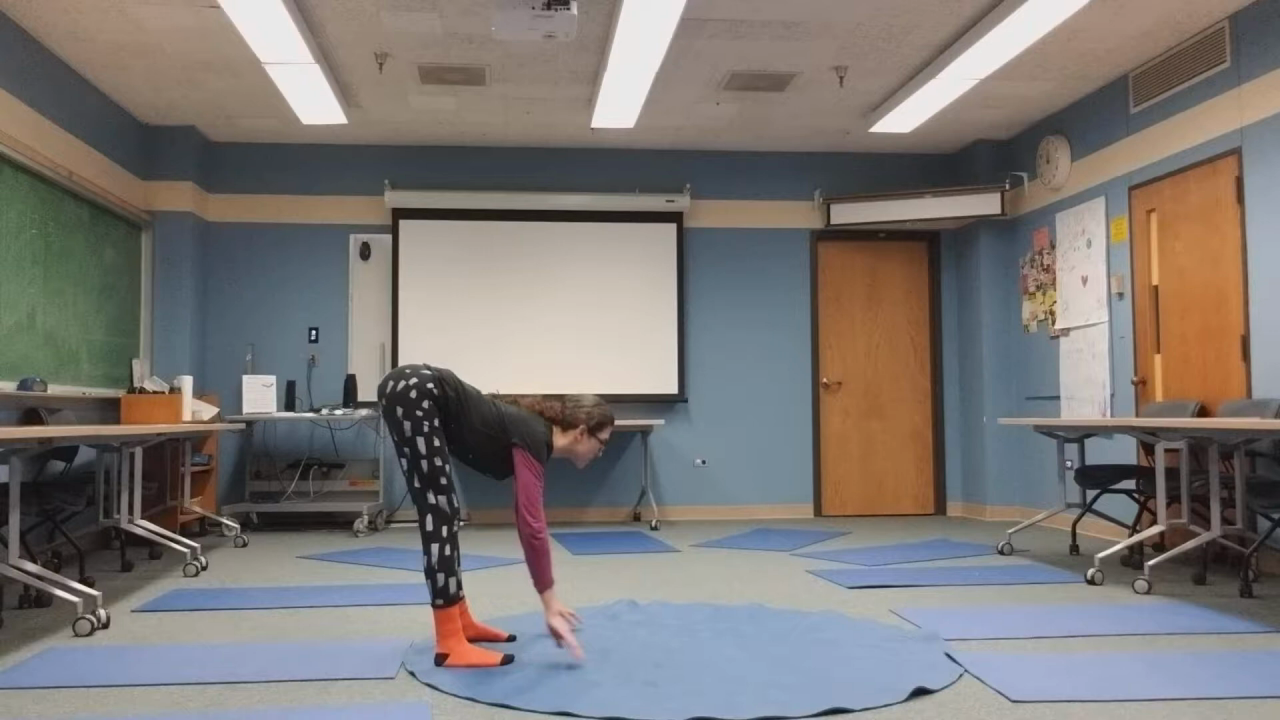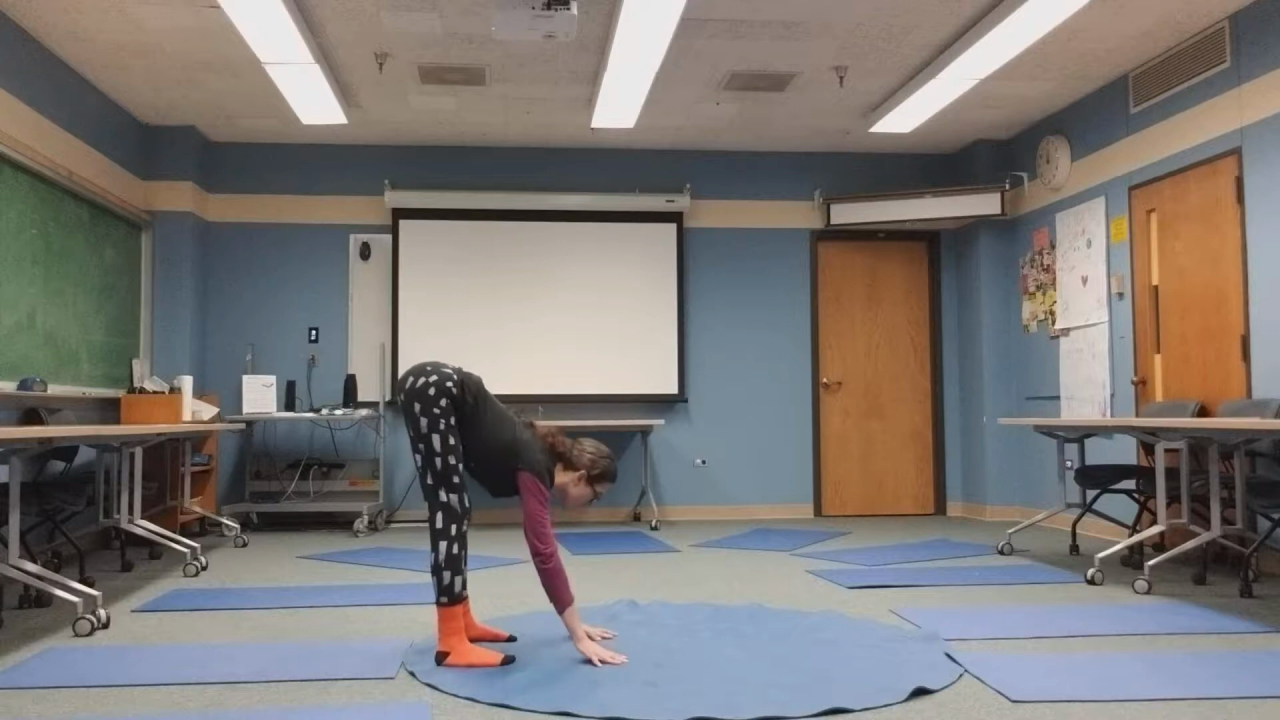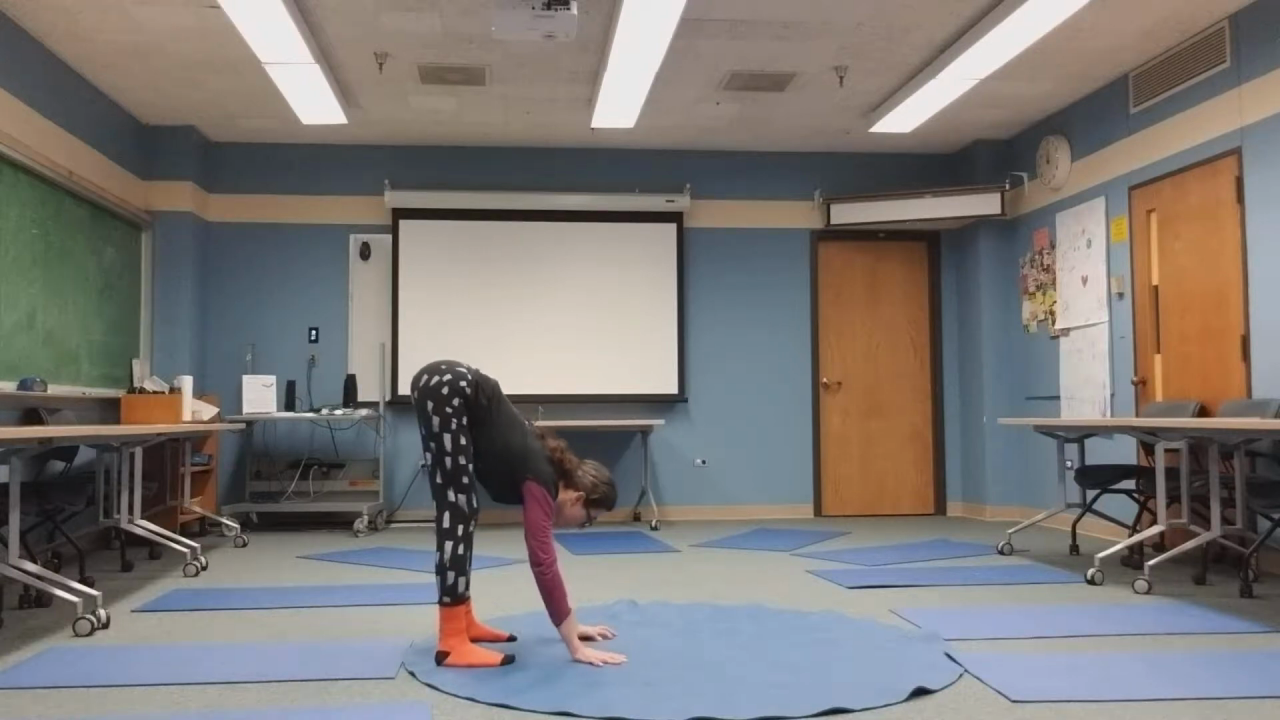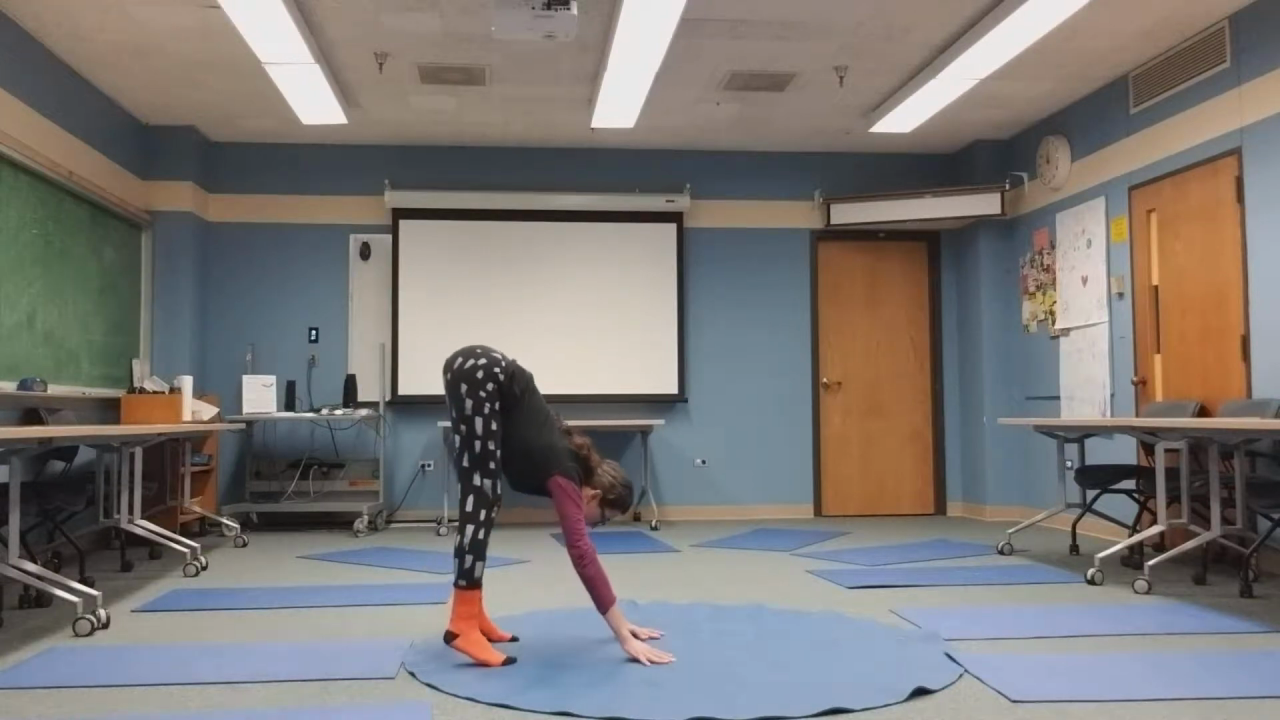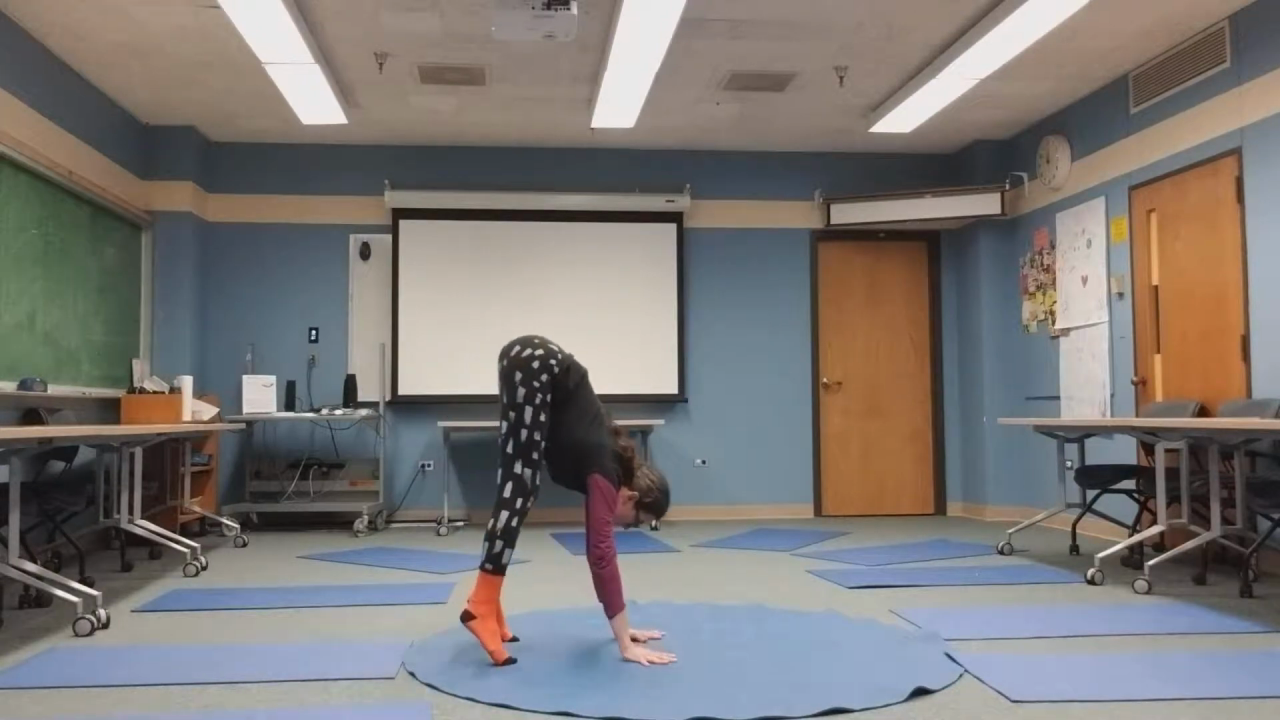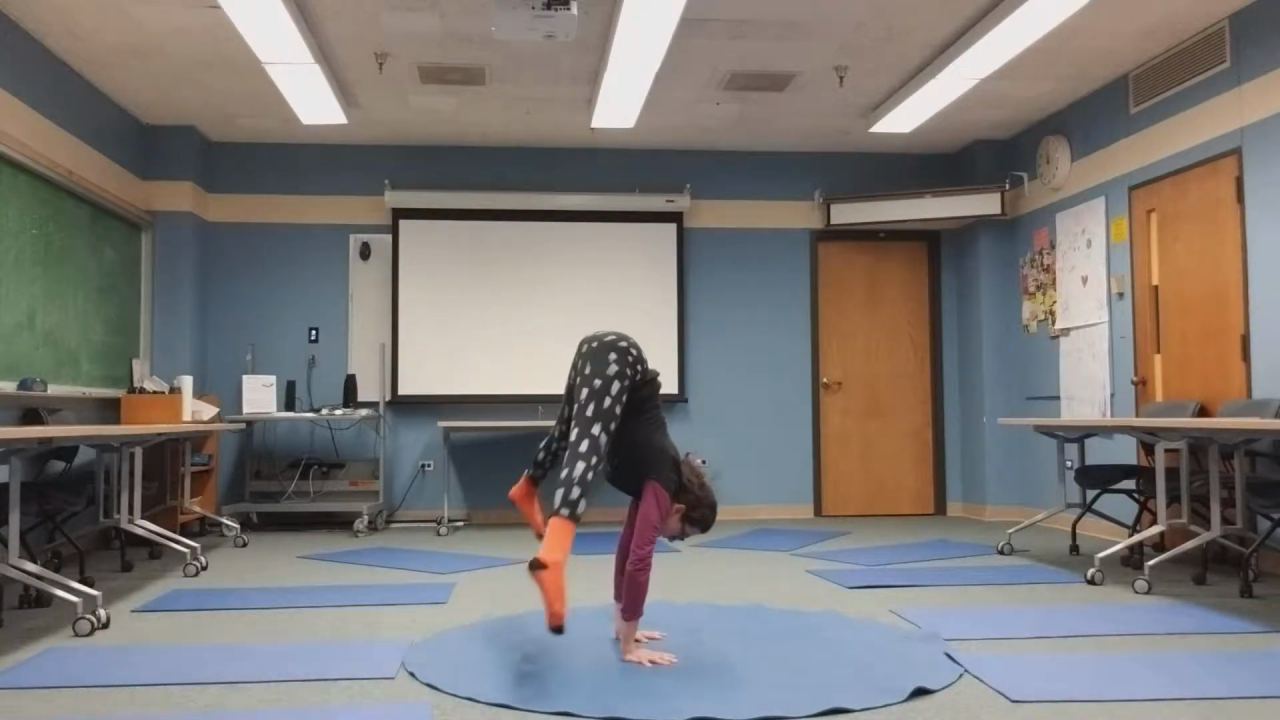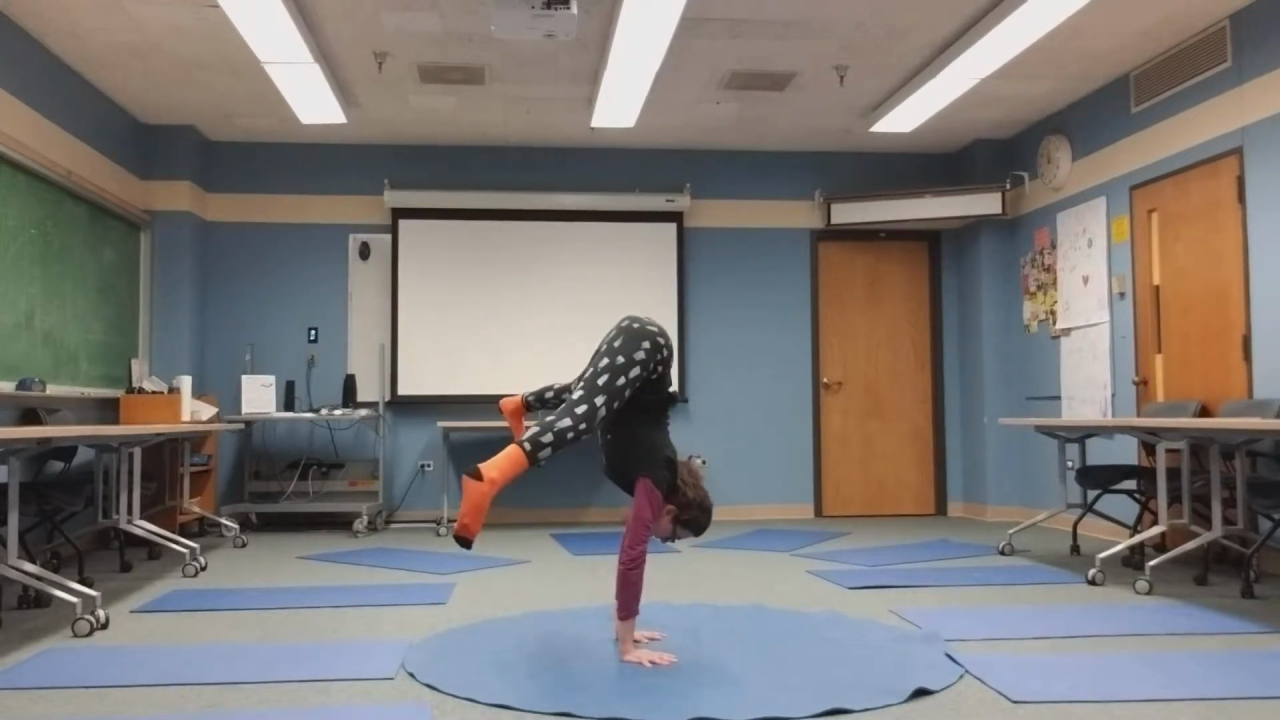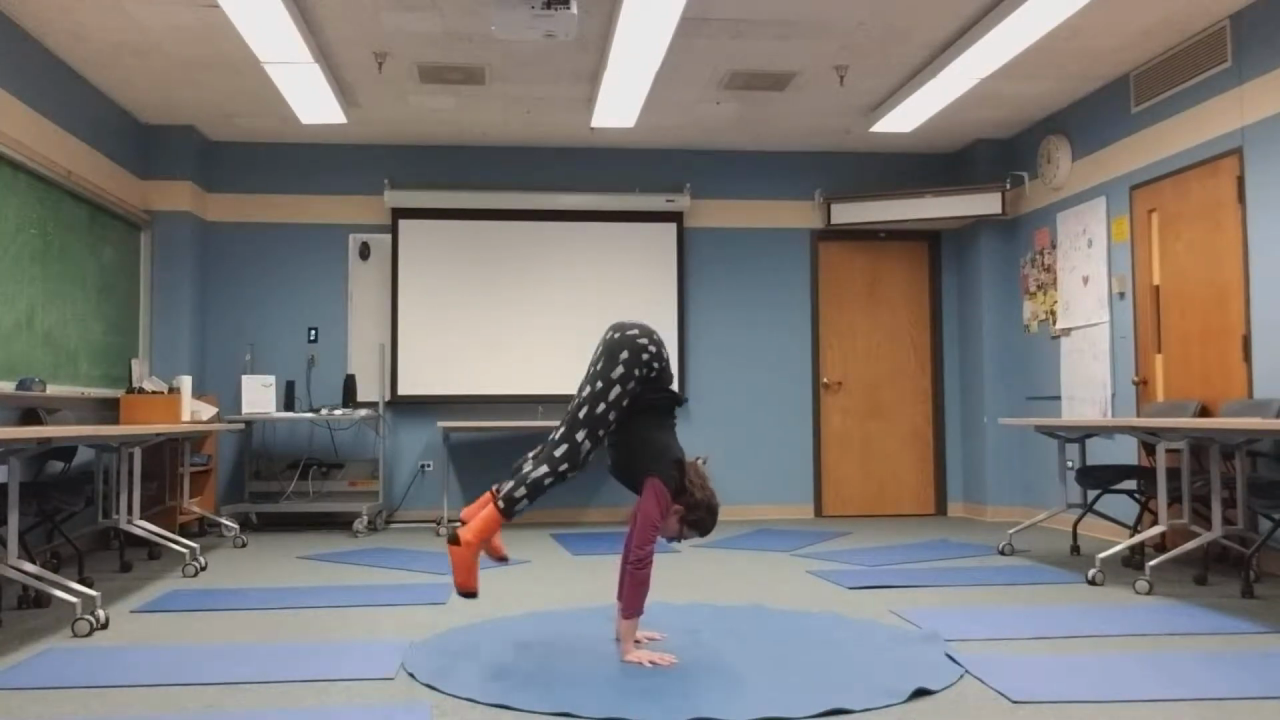
dt=0.5s
person 1, frame 1
left shoulder: (535, 433)
right shoulder: (532, 441)
left elbow: (531, 525)
right elbow: (532, 528)
left wrist: (552, 602)
right wrist: (551, 610)
left hip: (417, 395)
right hip: (413, 394)
left knee: (443, 514)
right knee: (439, 515)
left ankle: (461, 621)
right ankle: (451, 644)
person 1, frame 2
left shoulder: (540, 461)
right shoulder: (535, 468)
left elbow: (543, 551)
right elbow: (545, 553)
left wrist: (576, 625)
right wrist: (580, 638)
left hip: (435, 391)
right hip: (431, 390)
left knee: (453, 513)
right knee: (449, 514)
left ankle: (462, 621)
right ankle: (452, 643)
person 1, frame 3
left shoulder: (551, 472)
right shoulder: (540, 480)
left elbow: (543, 559)
right elbow: (543, 562)
left wrist: (570, 626)
right wrist: (576, 646)
left hip: (451, 389)
right hip: (446, 389)
left knee: (460, 513)
right knee: (458, 514)
left ankle: (463, 620)
right ankle: (452, 642)
person 1, frame 4
left shoulder: (570, 467)
right shoulder: (564, 474)
left elbow: (580, 552)
right elbow: (582, 554)
left wrist: (623, 625)
right wrist: (625, 638)
left hip: (486, 376)
right hip: (479, 373)
left knee: (482, 500)
right knee: (482, 500)
left ankle: (472, 614)
right ankle: (463, 624)
person 1, frame 5
left shoulder: (605, 468)
right shoulder: (606, 473)
left elbow: (599, 549)
right elbow: (602, 553)
left wrist: (622, 629)
right wrist: (625, 644)
right hip: (532, 363)
left knee: (519, 487)
right knee: (519, 488)
left ankle: (488, 605)
right ankle: (482, 606)
person 1, frame 6
left shoulder: (653, 481)
right shoulder: (662, 484)
left elbow: (628, 546)
right elbow: (639, 559)
left wrist: (622, 623)
right wrist: (628, 645)
left hip: (606, 355)
left knee: (569, 437)
right knee: (587, 445)
left ankle: (526, 490)
right ankle: (551, 557)
person 1, frame 7
left shoulder: (655, 479)
right shoulder: (655, 482)
left elbow: (630, 550)
right elbow: (633, 558)
left wrist: (624, 627)
right wrist: (626, 646)
left knee: (582, 396)
left ankle: (519, 406)
right ankle: (489, 477)
person 1, frame 8
left shoulder: (663, 479)
right shoulder: (663, 483)
left elbow: (633, 548)
right elbow: (639, 558)
left wrist: (625, 627)
right wrist: (627, 646)
left knee: (569, 444)
right knee: (568, 451)
left ankle: (489, 505)
right ankle: (474, 536)
